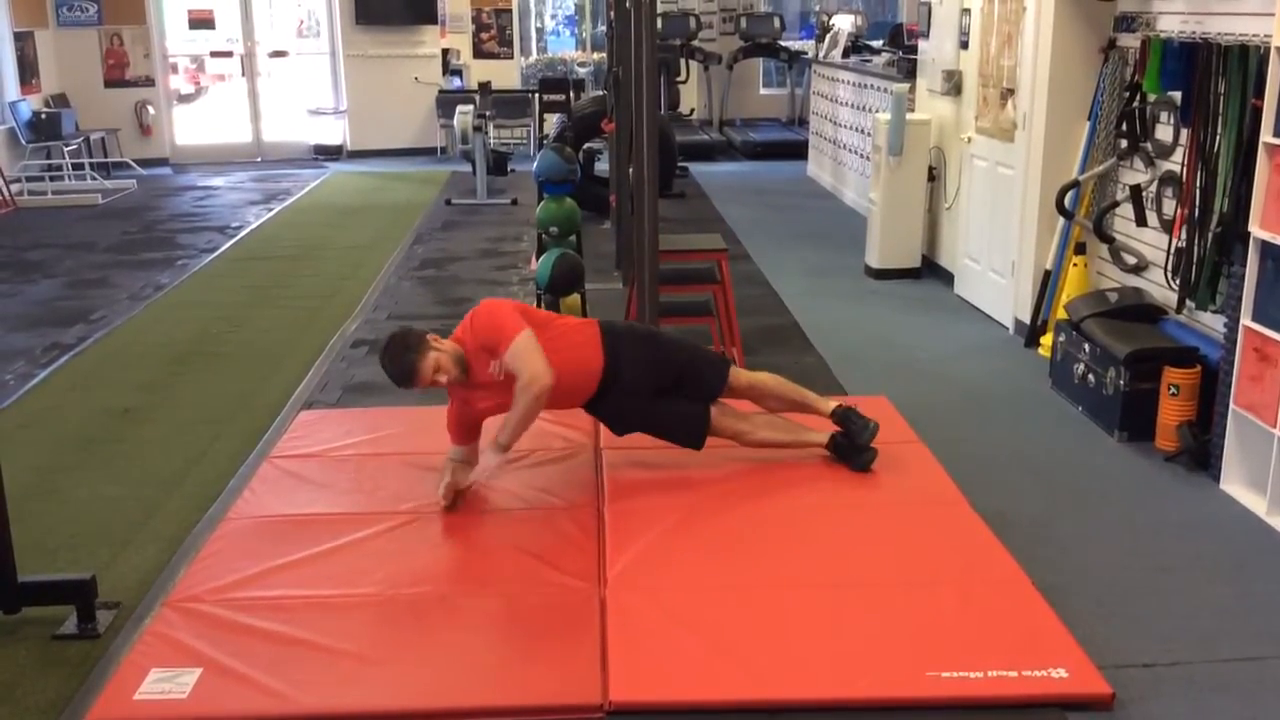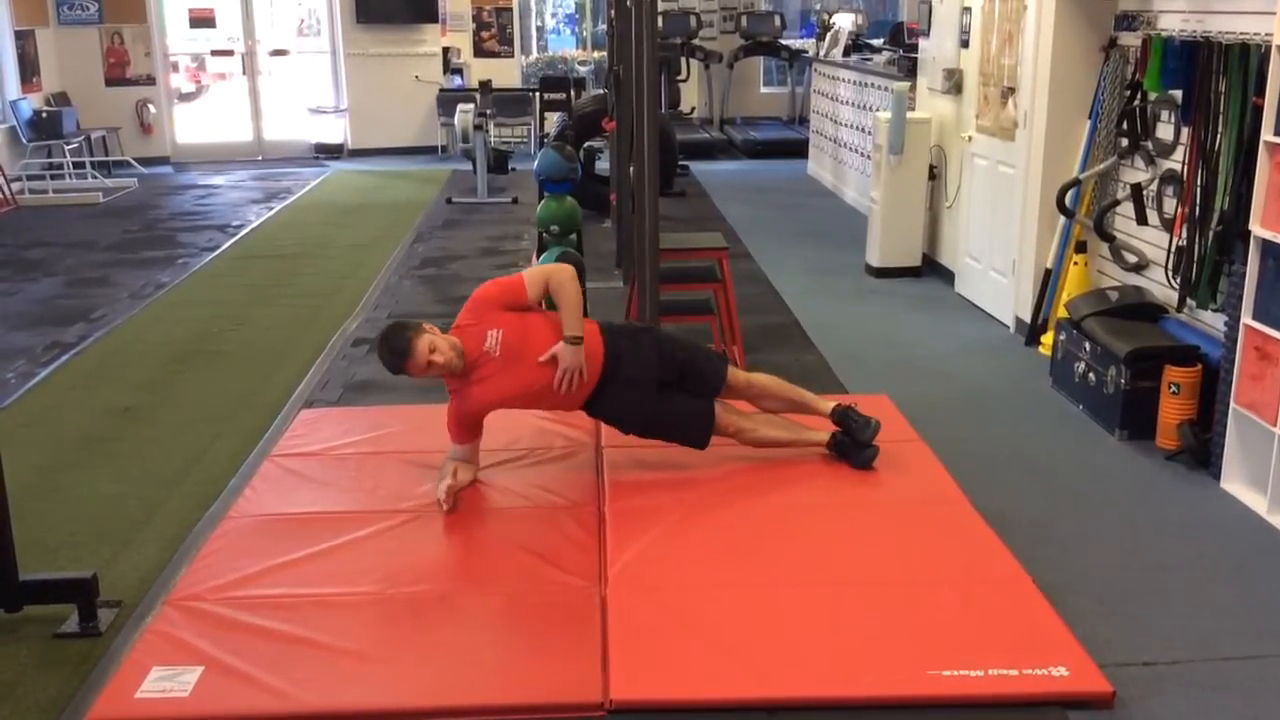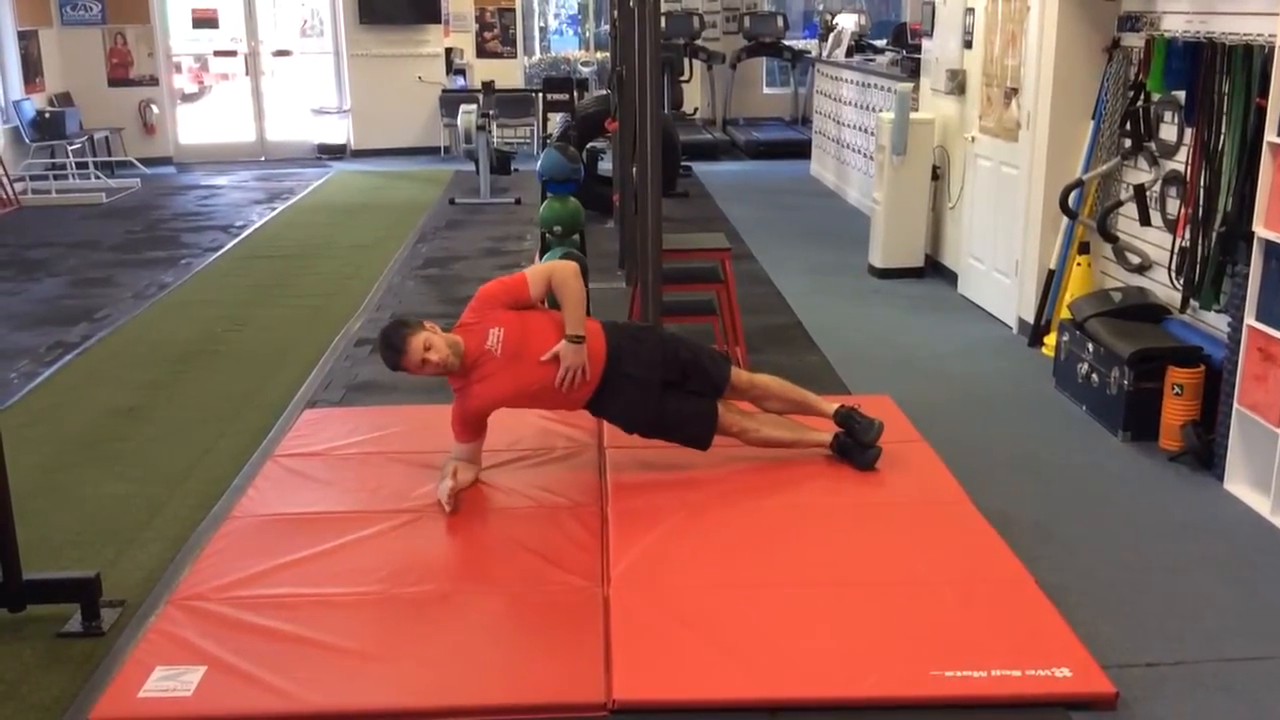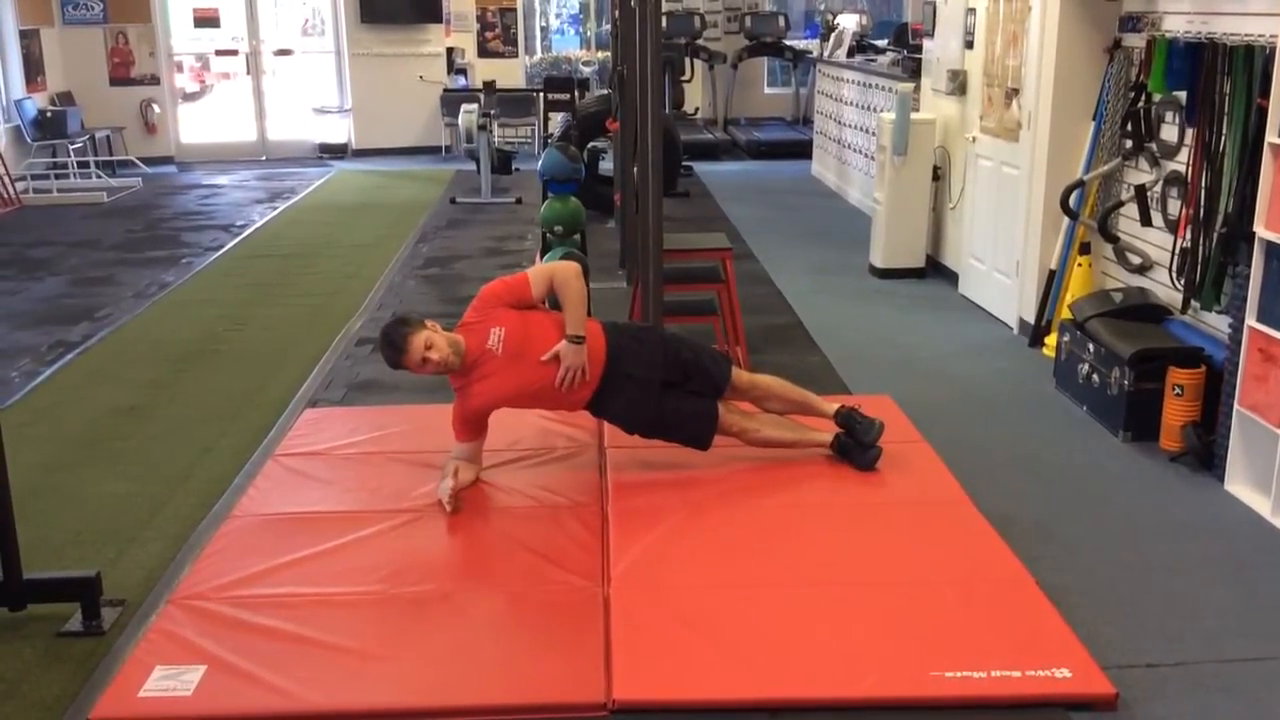
dt=0.5s
person 1, frame 1
left shoulder: (483, 321)
right shoulder: (463, 403)
left elbow: (539, 380)
right elbow: (462, 458)
left wrist: (500, 448)
right wrist: (452, 480)
left hip: (618, 351)
right hip: (608, 400)
left knee: (739, 382)
right knee: (727, 424)
left ankle: (832, 410)
right ankle: (830, 441)
person 1, frame 2
left shoulder: (481, 307)
right shoulder: (465, 400)
left elbow: (562, 274)
right elbow: (464, 457)
left wrist: (573, 341)
right wrist: (451, 479)
left hip: (617, 350)
right hip: (611, 398)
left knee: (738, 384)
right knee: (730, 423)
left ankle: (833, 409)
right ankle: (830, 441)
person 1, frame 3
left shoulder: (484, 305)
right shoulder: (469, 399)
left elbow: (564, 270)
right elbow: (467, 457)
left wrist: (576, 338)
right wrist: (452, 480)
left hip: (620, 349)
right hip: (613, 397)
left knee: (742, 385)
right knee: (733, 424)
left ankle: (836, 412)
right ankle: (834, 442)
person 1, frame 4
left shoulder: (486, 305)
right shoulder: (469, 399)
left elbow: (567, 272)
right elbow: (468, 456)
left wrist: (575, 338)
right wrist: (453, 478)
left hip: (620, 349)
right hip: (615, 397)
left knee: (741, 384)
right knee: (733, 423)
left ankle: (838, 413)
right ankle: (835, 442)
